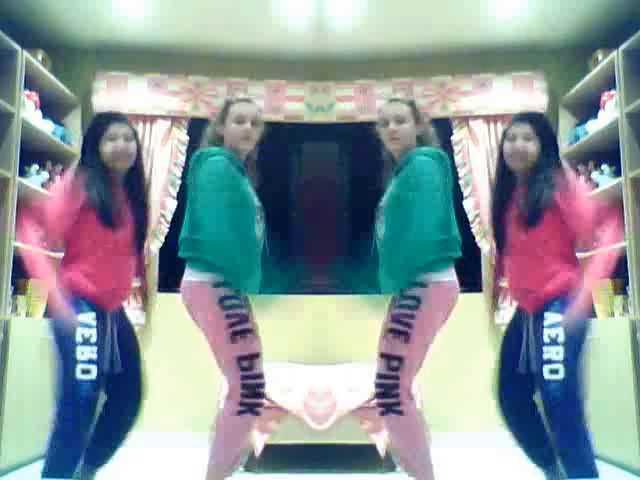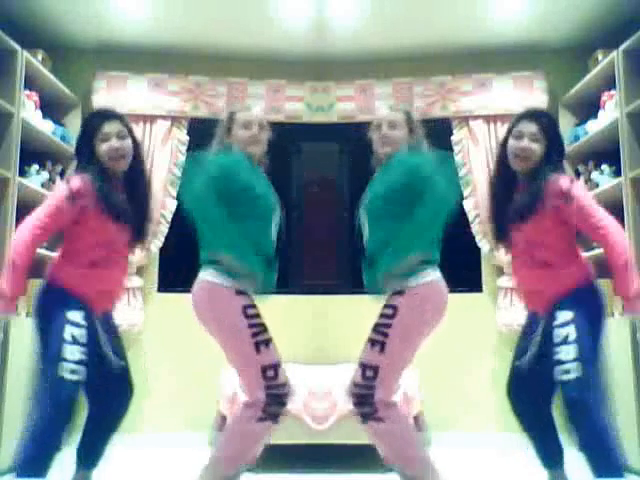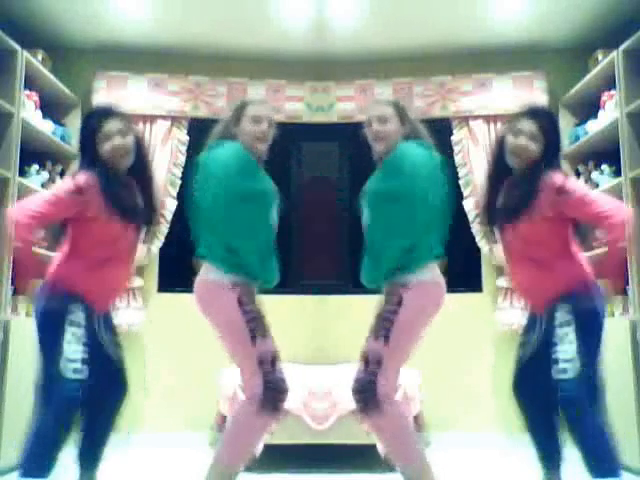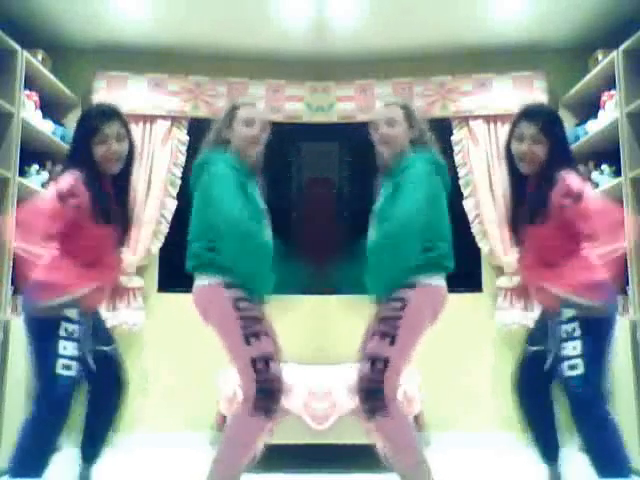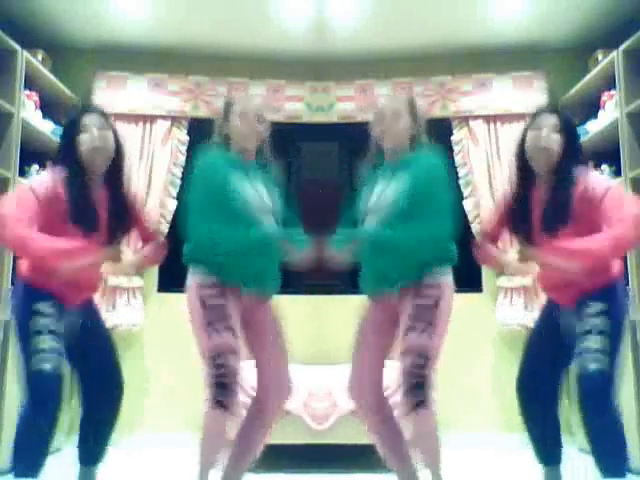
dt=1s
person 1, frame 1
left shoulder: (240, 174)
right shoulder: (217, 167)
right elbow: (220, 232)
left wrist: (254, 284)
right wrist: (254, 282)
left hip: (228, 287)
right hip: (212, 284)
left knee: (245, 387)
right knee: (249, 386)
person 1, frame 2
left shoulder: (252, 178)
right shoulder: (234, 170)
right elbow: (198, 184)
right wrist: (229, 247)
left hip: (235, 293)
right hip: (223, 292)
left knee: (272, 393)
right knee: (270, 394)
person 1, frame 3
left shoulder: (252, 172)
right shoulder: (232, 158)
right elbow: (214, 179)
right wrist: (218, 254)
left hip: (238, 288)
right hip: (226, 287)
left knee: (271, 390)
right knee: (269, 390)
person 1, frame 4
left shoulder: (248, 178)
right shoulder: (222, 171)
right elbow: (234, 228)
right wrist: (274, 278)
left hip: (244, 292)
right hip: (227, 289)
left knee: (266, 391)
right knee: (264, 391)
person 1, frame 5
left shoulder: (269, 175)
right shoulder: (211, 165)
left elbow: (281, 229)
right elbow: (200, 229)
left wrist: (296, 246)
right wrist: (263, 241)
left hip: (258, 289)
right hip: (213, 282)
left knee: (278, 387)
right knee: (223, 383)
person 2, frame 1
left shoulder: (423, 166)
right shoulder: (399, 173)
left elbow: (421, 229)
left wrist: (383, 283)
right wrist: (382, 283)
left hip: (427, 284)
right hip: (410, 287)
left knee: (390, 385)
right knee: (393, 386)
person 2, frame 2
left shoulder: (405, 169)
right shoulder: (388, 178)
left elbow: (442, 186)
left wrist: (413, 248)
left hip: (416, 292)
right hip: (404, 293)
left knee: (369, 395)
right knee: (366, 393)
person 2, frame 3
left shoulder: (408, 158)
right shoulder: (388, 172)
left elbow: (426, 175)
left wrist: (420, 255)
left hip: (413, 287)
right hip: (401, 287)
left knee: (370, 390)
right knee: (369, 390)
person 2, frame 4
left shoulder: (417, 171)
right shoulder: (392, 177)
left elbow: (404, 228)
left wrist: (364, 276)
left hip: (413, 288)
right hip: (396, 292)
left knee: (375, 391)
right knee: (372, 392)
person 2, frame 5
left shoulder: (428, 165)
right shoulder: (370, 175)
left elbow: (438, 229)
right elbow: (359, 228)
left wrist: (372, 240)
right wrist: (344, 245)
left hip: (426, 283)
right hip: (382, 290)
left knee: (416, 384)
right knee: (362, 388)
person 3, frame 1
left shoulder: (560, 185)
right shoulder: (508, 194)
left elbow: (606, 228)
left wrist: (585, 288)
left hip: (560, 304)
right hip: (526, 310)
left knee: (558, 397)
right knee: (511, 397)
person 3, frame 2
left shoulder: (559, 187)
right shoulder: (509, 190)
left elbow: (608, 231)
left hip: (572, 302)
right hip: (540, 309)
left knee: (578, 396)
right knee: (522, 393)
person 3, frame 3
left shoulder: (555, 186)
right shoulder: (507, 187)
left elbow: (618, 217)
left wrist: (608, 277)
left hip: (571, 302)
right hip: (539, 307)
left knee: (573, 397)
right knee: (528, 389)
person 3, frame 4
left shoulder: (566, 186)
right shoulder: (524, 189)
left elbow: (608, 235)
left wrist: (572, 286)
right wrist: (531, 284)
left hip: (585, 304)
right hip: (554, 306)
left knee: (583, 394)
right knee: (529, 385)
person 3, frame 5
left shoulder: (585, 184)
right shoulder: (521, 196)
right elbow: (484, 242)
left wrist: (568, 254)
right wrist: (511, 265)
left hip: (598, 298)
right hip: (559, 303)
left knee: (594, 395)
right knee: (531, 389)
person 4, frame 1
left shoulder: (131, 194)
right shoulder: (79, 185)
right elbow: (34, 227)
right wrist: (52, 286)
left hip: (112, 309)
right hip: (78, 304)
left knee: (127, 397)
right knee: (81, 397)
person 4, frame 2
left shoulder: (129, 190)
right shoulder: (80, 187)
right elbow: (31, 232)
left hip: (99, 310)
right hip: (67, 302)
left knee: (117, 393)
right knee: (60, 397)
person 4, frame 3
left shoulder: (132, 188)
right shoulder: (84, 185)
right elbow: (21, 216)
right wrist: (30, 278)
left hip: (100, 307)
right hip: (68, 303)
left knee: (111, 390)
right knee: (65, 398)
person 4, frame 4
left shoulder: (116, 189)
right shoulder: (73, 186)
right elbow: (31, 237)
left wrist: (108, 284)
right wrist: (66, 287)
left hip: (85, 306)
right hip: (54, 304)
left knee: (110, 386)
right knee: (56, 394)
person 4, frame 5
left shoulder: (117, 197)
right shoulder: (53, 183)
left elbow: (155, 243)
left wrist: (129, 263)
right wrist: (68, 255)
left hip: (80, 304)
right hip: (41, 299)
left knee: (108, 390)
right knee: (45, 394)
